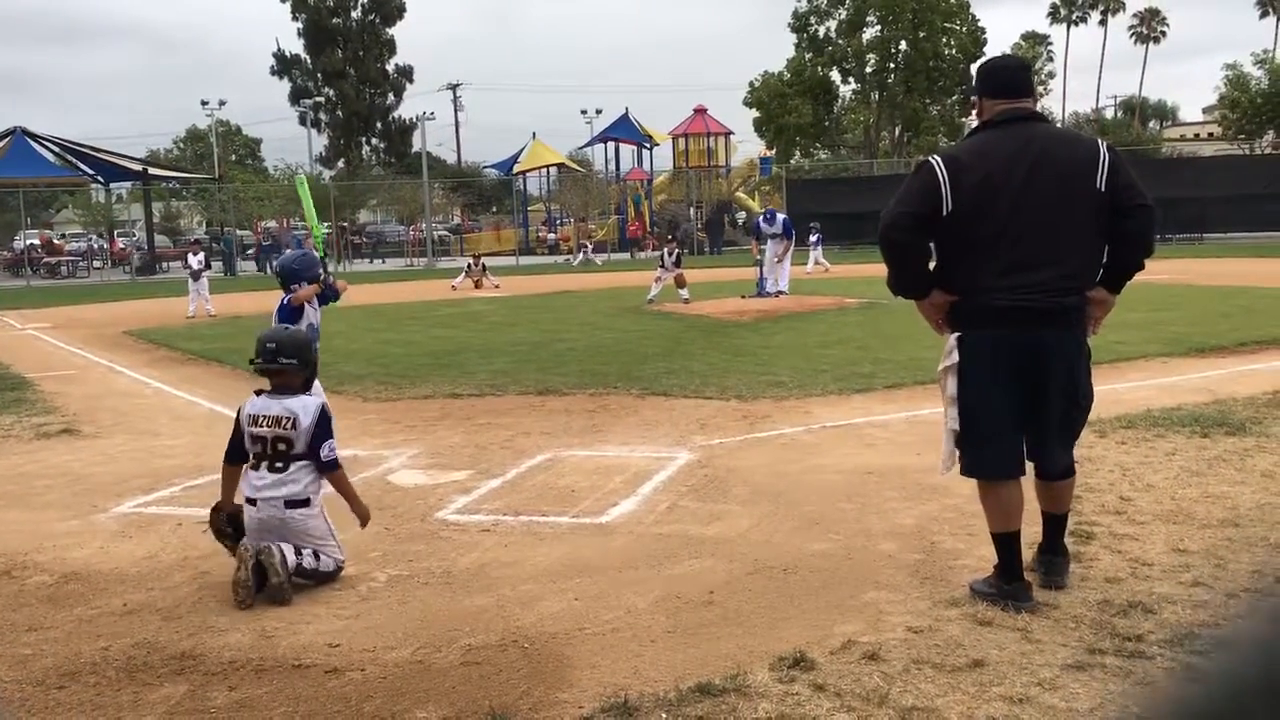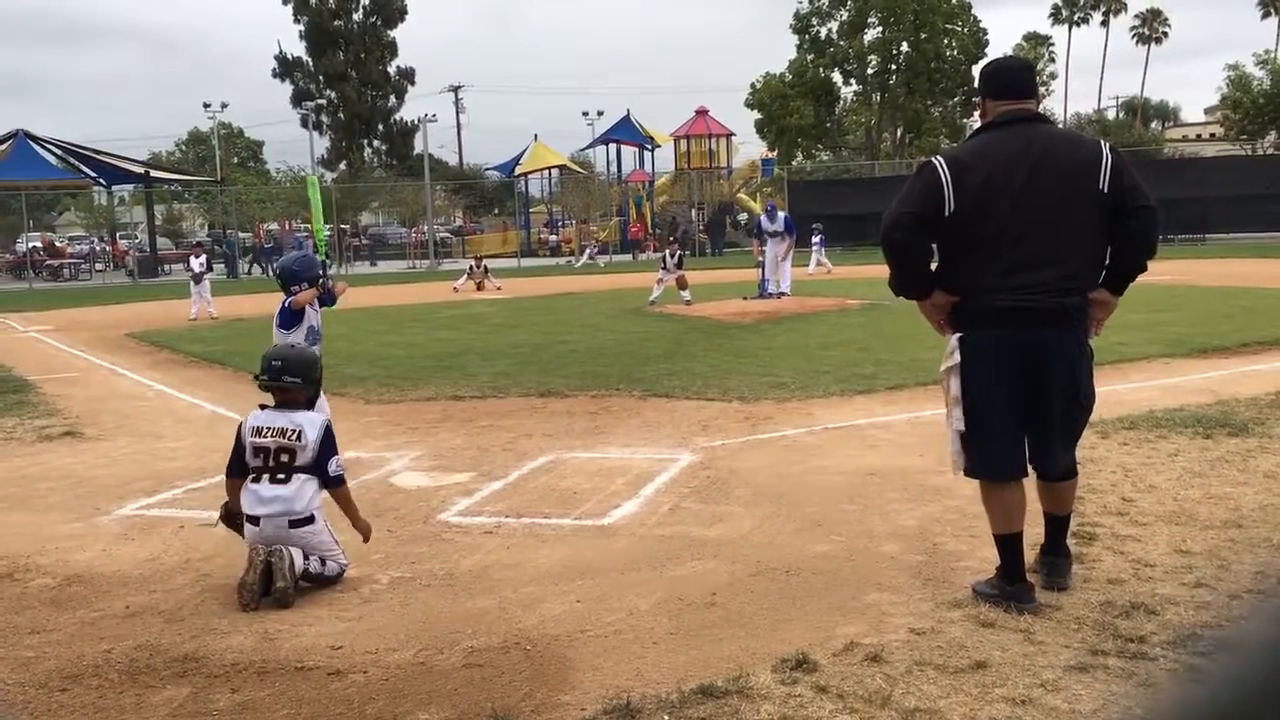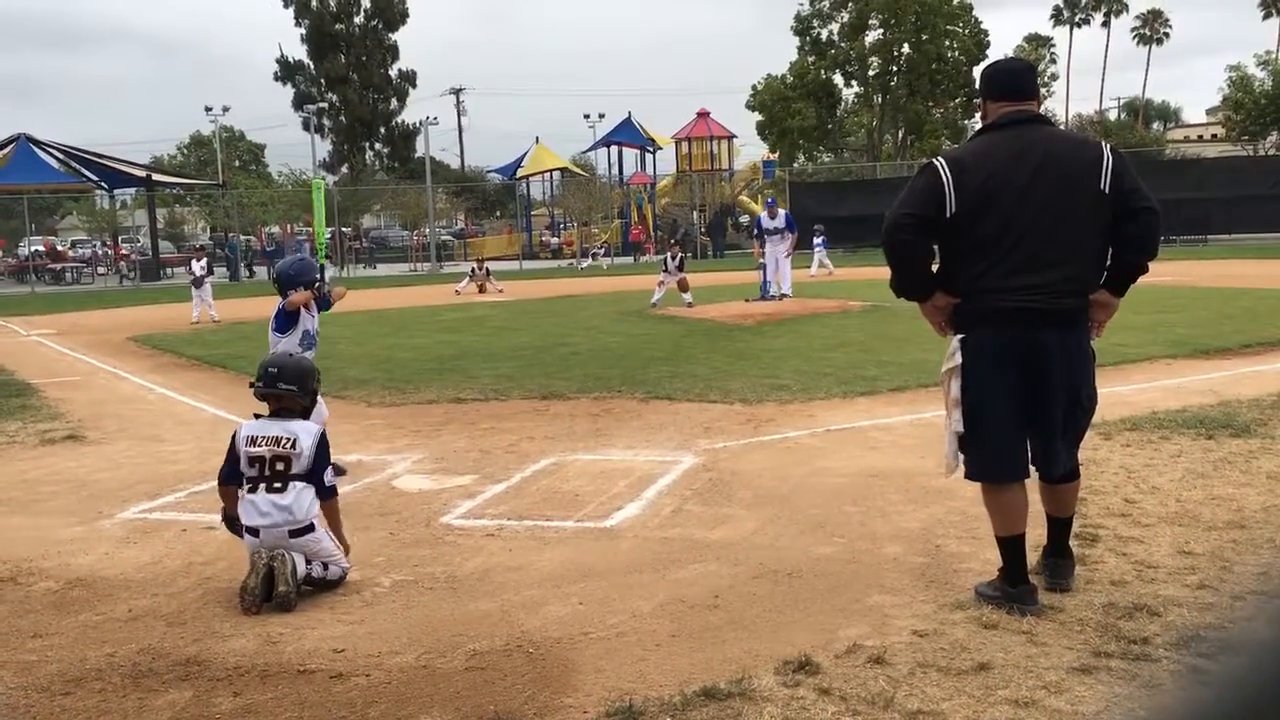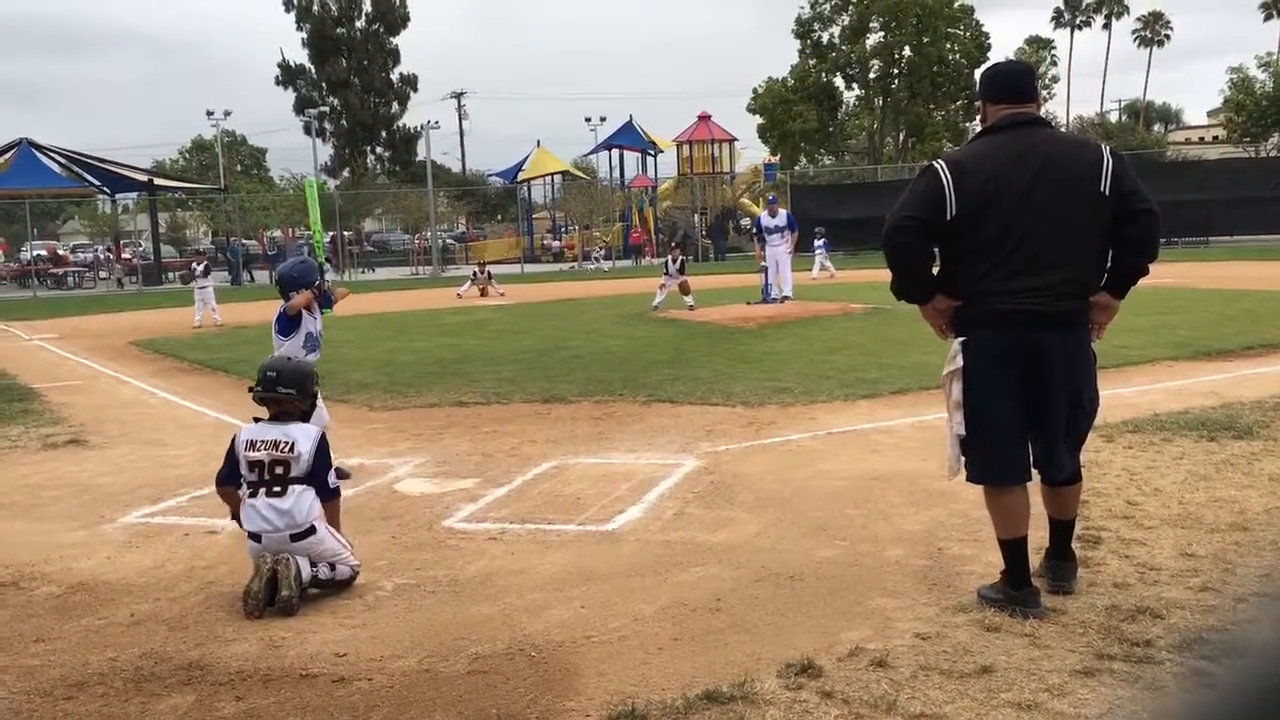
dt=0.2s
person 1, frame 1
left shoulder: (952, 165)
right shoulder: (1092, 155)
left elbow: (897, 230)
right elbow: (1139, 218)
left wrist: (922, 291)
right wrist: (1109, 285)
left hip: (984, 331)
right hip: (1063, 327)
left knee: (994, 456)
right knee: (1055, 449)
left ankle: (1010, 578)
right ankle: (1053, 556)
person 1, frame 2
left shoulder: (954, 166)
right shoulder: (1094, 156)
left elbow: (899, 230)
right elbow: (1142, 219)
left wrist: (925, 292)
right wrist: (1111, 286)
left hip: (986, 332)
right hip: (1065, 327)
left knee: (997, 458)
right knee: (1058, 450)
left ankle: (1013, 580)
right ankle: (1055, 558)
person 1, frame 3
left shoulder: (955, 166)
right shoulder: (1095, 156)
left elbow: (900, 230)
right elbow: (1143, 220)
left wrist: (926, 292)
right wrist: (1112, 287)
left hip: (987, 333)
right hip: (1066, 328)
left knee: (999, 460)
right knee: (1059, 452)
left ankle: (1015, 582)
right ankle: (1058, 558)
person 1, frame 4
left shoulder: (955, 168)
right shoulder: (1096, 158)
left elbow: (901, 233)
right elbow: (1144, 222)
left wrist: (927, 295)
right wrist: (1113, 289)
left hip: (988, 336)
right hip: (1067, 331)
left knee: (1000, 463)
right knee: (1061, 454)
left ankle: (1018, 585)
right ankle: (1060, 560)
person 2, frame 1
left shoulder: (248, 409)
right shoulder: (313, 409)
left elbow: (232, 463)
right elbow: (329, 467)
left wrist: (226, 505)
right wrist: (356, 504)
left hip: (256, 508)
right hip: (298, 508)
left knee: (263, 561)
right knee: (332, 563)
left ankle: (256, 562)
right ankle: (287, 559)
person 2, frame 2
left shoulder: (250, 422)
right shoulder: (317, 424)
left elbow: (234, 476)
right elbow: (334, 482)
left wrist: (237, 510)
right wrist: (356, 519)
left hip: (256, 525)
right hip: (300, 523)
right knee: (336, 566)
left ankle: (263, 568)
right ankle: (294, 561)
person 2, frame 3
left shoulder: (244, 431)
right shoulder: (312, 433)
left elbow: (226, 485)
right elbow: (327, 493)
left wrist: (236, 515)
right wrist: (338, 533)
left hip: (255, 534)
right hip: (299, 531)
left knee: (264, 554)
right knee: (338, 570)
left ankle: (265, 572)
right ankle: (295, 568)
person 2, frame 4
left shoulder: (244, 435)
right shoulder: (312, 436)
left elbow: (224, 487)
right elbow: (329, 494)
right wrist: (336, 533)
left hip: (258, 538)
right hip: (303, 533)
left knee: (267, 563)
right knee: (348, 569)
left ankle: (269, 576)
right ankle: (299, 571)
person 3, frame 1
left shoulder: (313, 299)
right shoulder: (289, 304)
left elbow: (341, 285)
right elbow: (298, 296)
left wrist: (332, 287)
right wrist: (321, 285)
person 3, frame 2
left shoulder: (313, 301)
right shoulder: (290, 307)
left elbow: (341, 286)
right elbow: (299, 300)
left wrist: (330, 290)
right wrist: (320, 289)
left knee: (321, 416)
person 3, frame 3
left shoulder: (312, 303)
right shoulder: (287, 310)
left elbow: (341, 291)
right elbow: (293, 300)
left wrist: (325, 294)
right wrist: (315, 292)
left knee: (319, 417)
person 3, frame 4
left shoulder: (315, 305)
right shoulder: (288, 312)
left elbow: (343, 292)
right elbow: (294, 304)
left wrist: (327, 294)
right wrist: (315, 291)
left knee: (320, 420)
